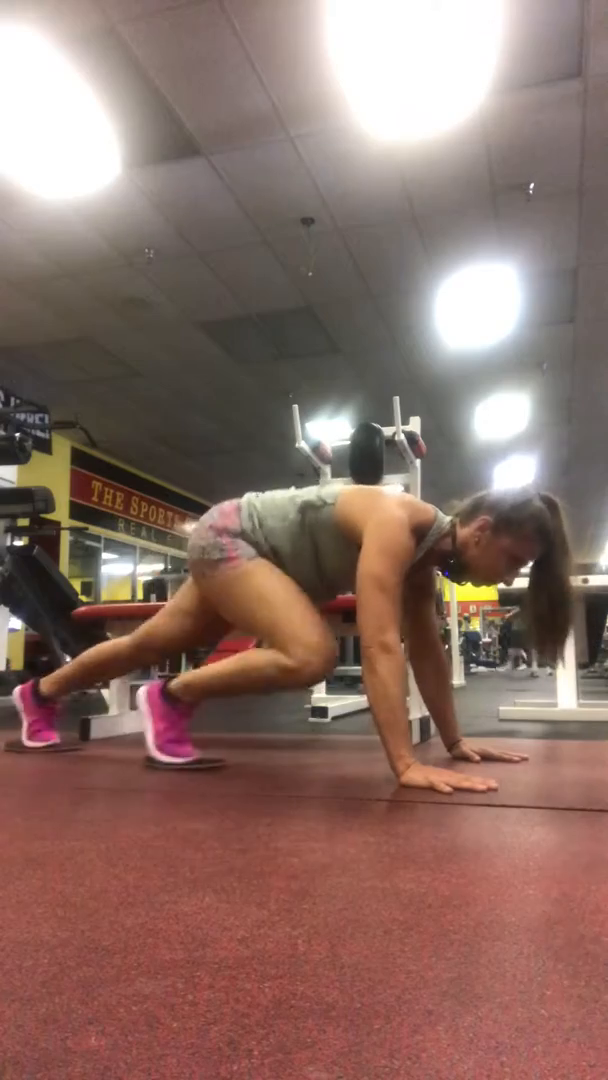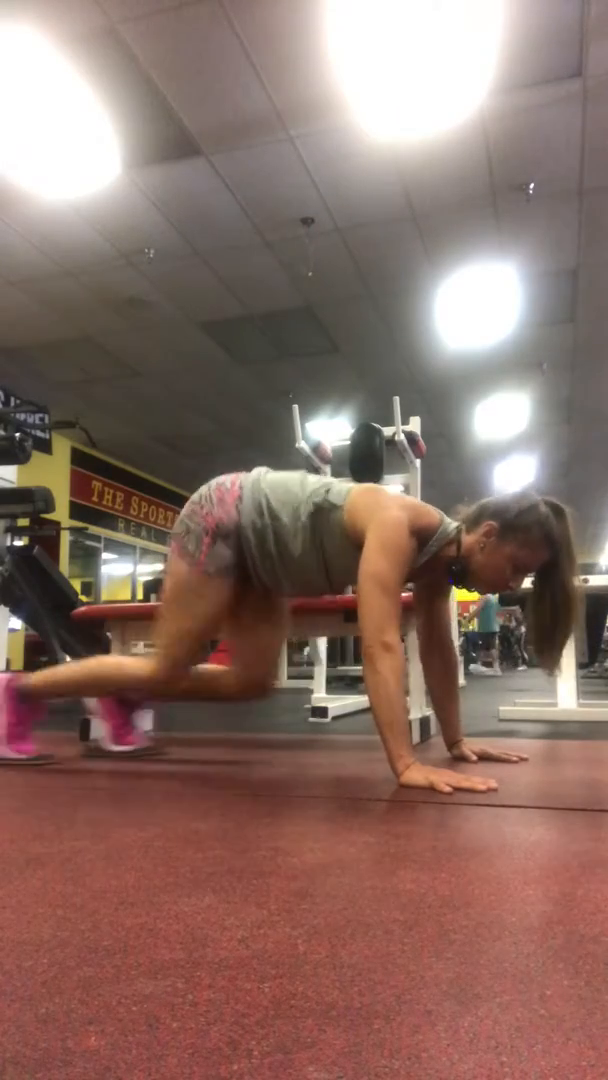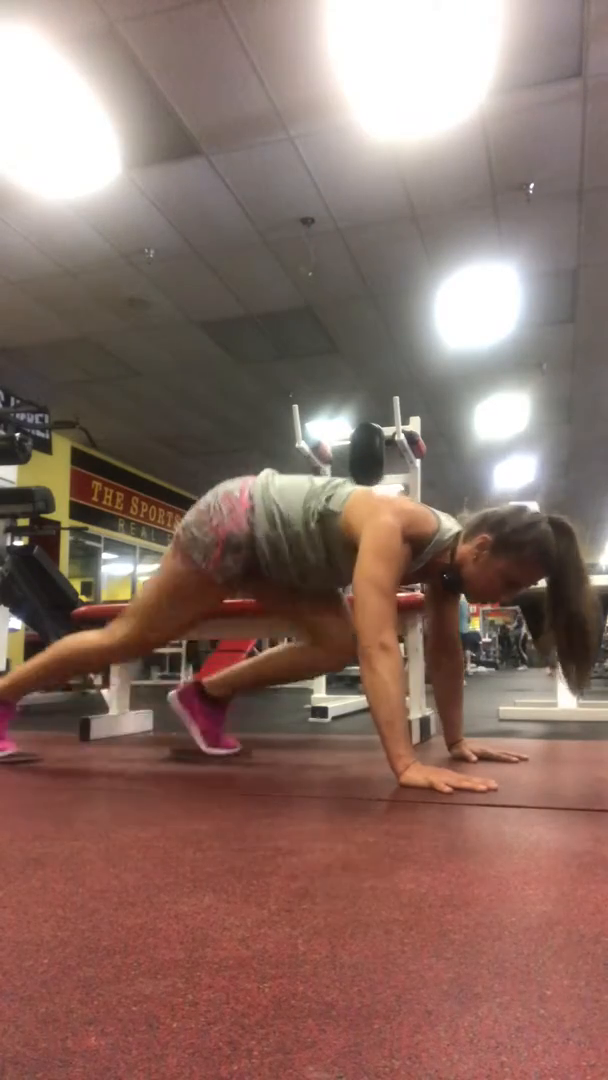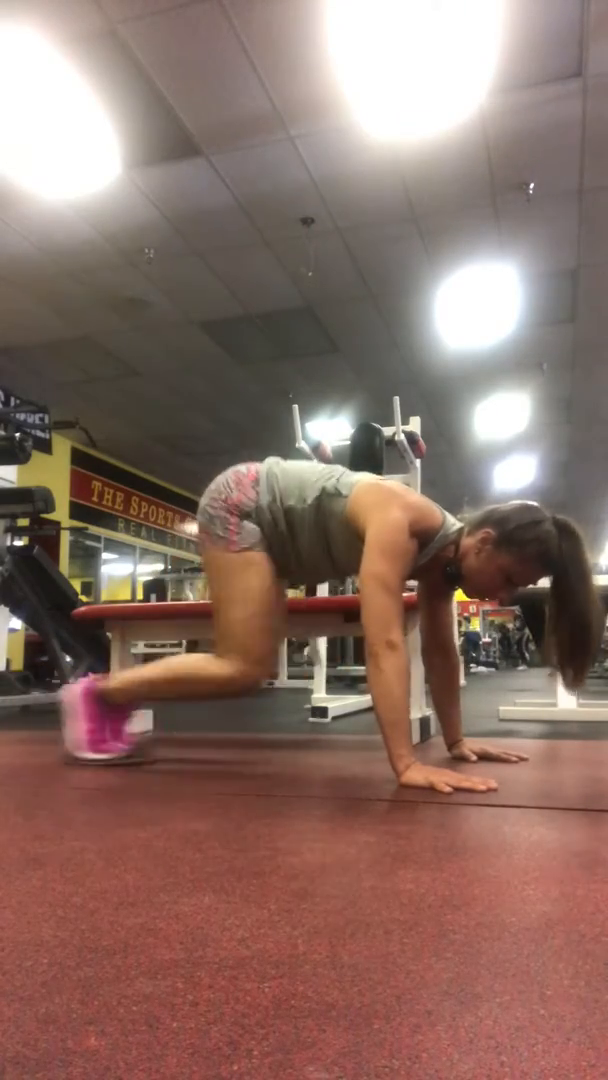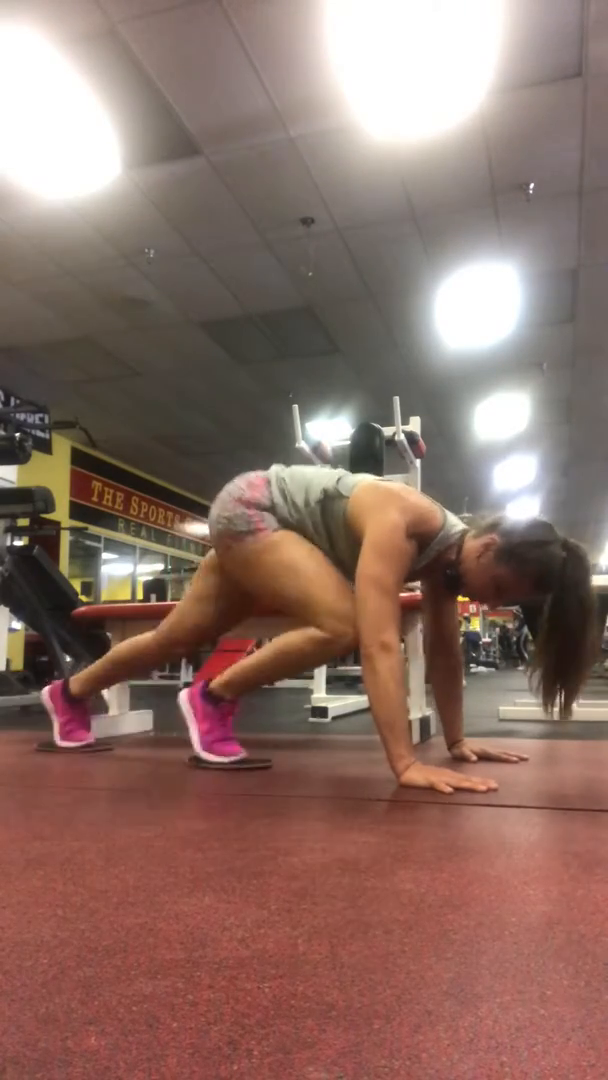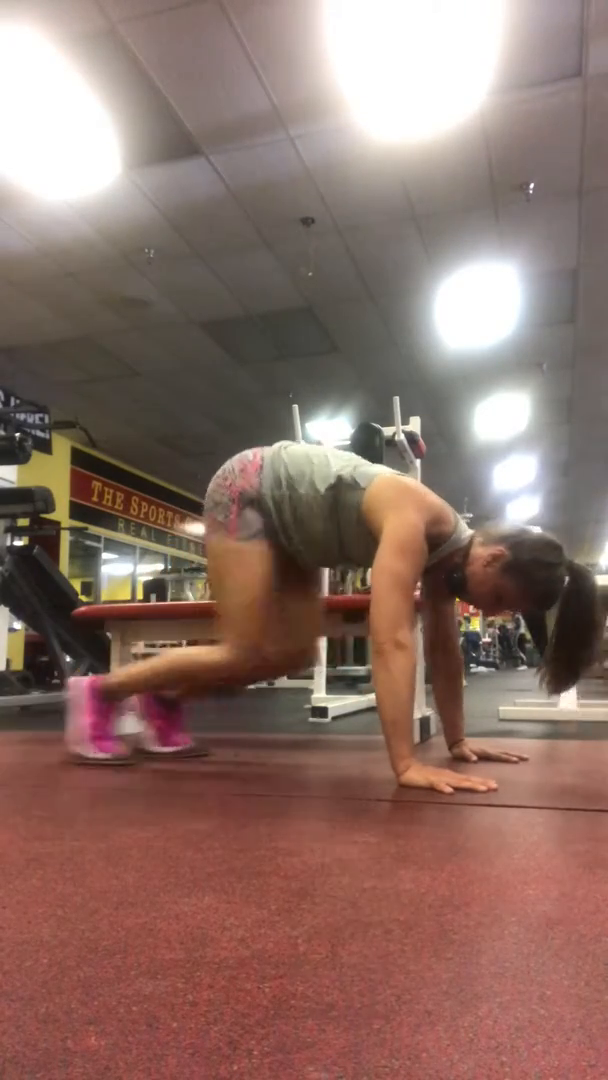
dt=0.7s
person 1, frame 1
left shoulder: (427, 550)
right shoulder: (396, 526)
left elbow: (425, 648)
right elbow: (381, 647)
left wrist: (454, 741)
right wrist: (406, 765)
left hip: (249, 554)
right hip: (228, 535)
left knee: (147, 645)
right knee: (309, 656)
left ankle: (39, 696)
right ankle: (170, 699)
person 1, frame 2
left shoulder: (438, 556)
right shoulder: (399, 527)
left elbow: (437, 651)
right elbow: (381, 646)
left wrist: (456, 742)
right wrist: (407, 765)
left hip: (254, 545)
right hip: (224, 519)
left knee: (249, 682)
right knee: (162, 671)
left ankle: (123, 698)
person 1, frame 3
left shoulder: (446, 552)
right shoulder: (393, 530)
left elbow: (445, 652)
right elbow: (380, 647)
left wrist: (456, 741)
right wrist: (406, 764)
left hip: (270, 544)
right hip: (232, 523)
left knee: (338, 644)
right knee: (127, 639)
left ankle: (206, 695)
person 1, frame 4
left shoulder: (448, 551)
right shoulder: (400, 525)
left elbow: (440, 648)
right elbow: (385, 644)
left wrist: (456, 740)
right wrist: (406, 764)
left hip: (271, 521)
right hip: (239, 502)
left knee: (241, 659)
right knee: (240, 669)
left ankle: (107, 693)
right ankle: (100, 695)
person 1, frame 5
left shoulder: (444, 552)
right shoulder: (398, 526)
left elbow: (443, 650)
right elbow: (380, 645)
left wrist: (456, 743)
right wrist: (405, 765)
left hip: (273, 529)
right hip: (248, 506)
left knee: (174, 639)
right knee: (340, 624)
left ankle: (69, 694)
right ankle: (211, 699)
person 1, frame 6
left shoulder: (452, 549)
right shoulder: (413, 525)
left elbow: (443, 645)
right elbow: (392, 642)
left wrist: (457, 740)
right wrist: (406, 764)
left hip: (290, 519)
right hip: (248, 489)
left knee: (291, 650)
right knee: (245, 655)
left ankle: (161, 698)
right ankle: (101, 690)
